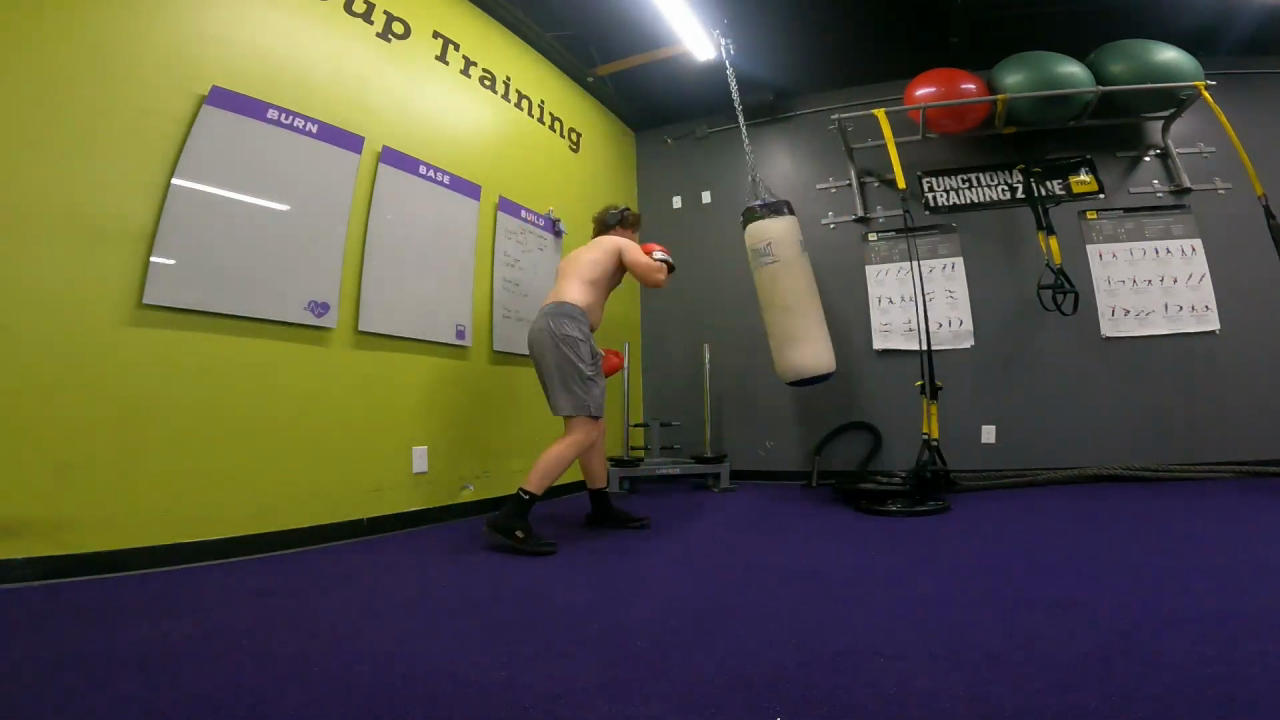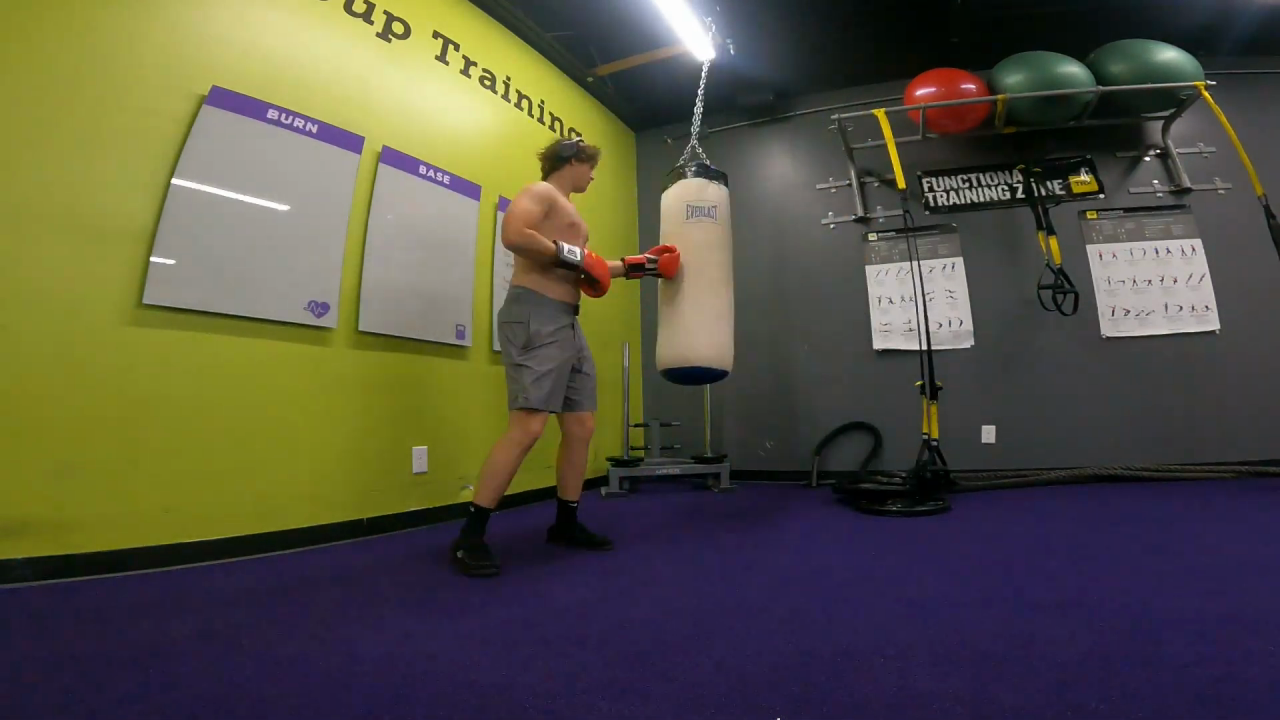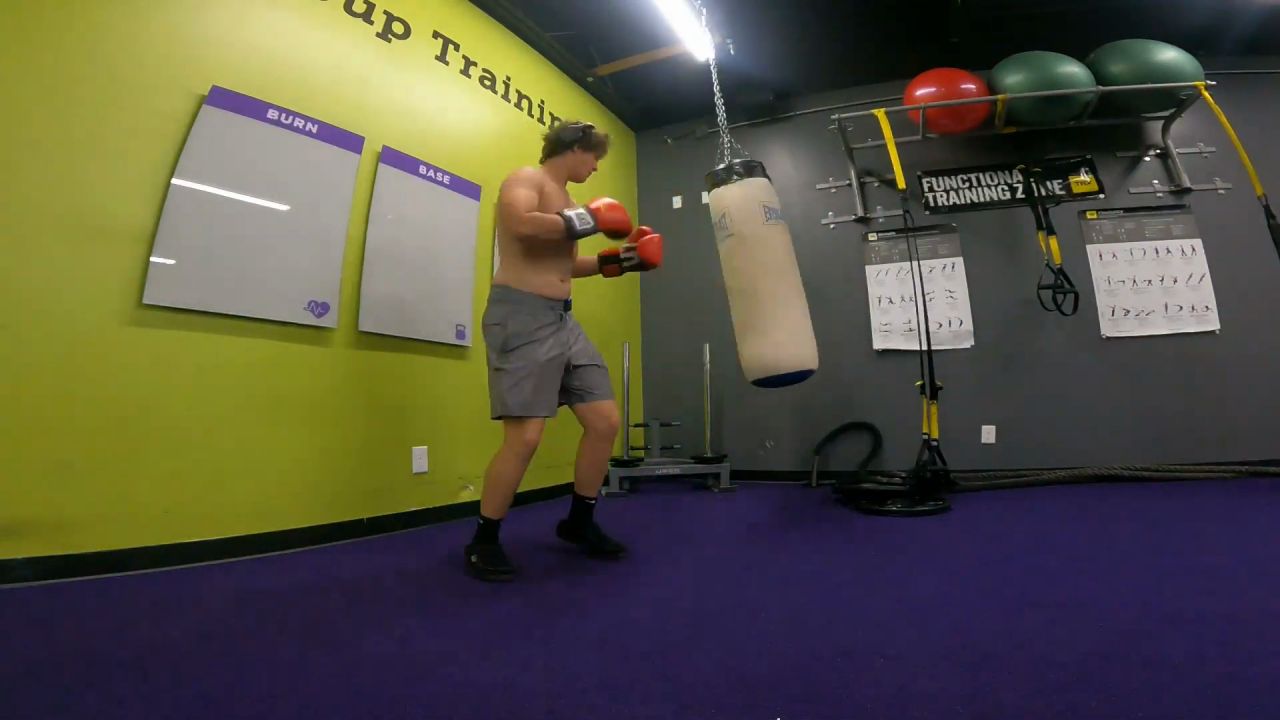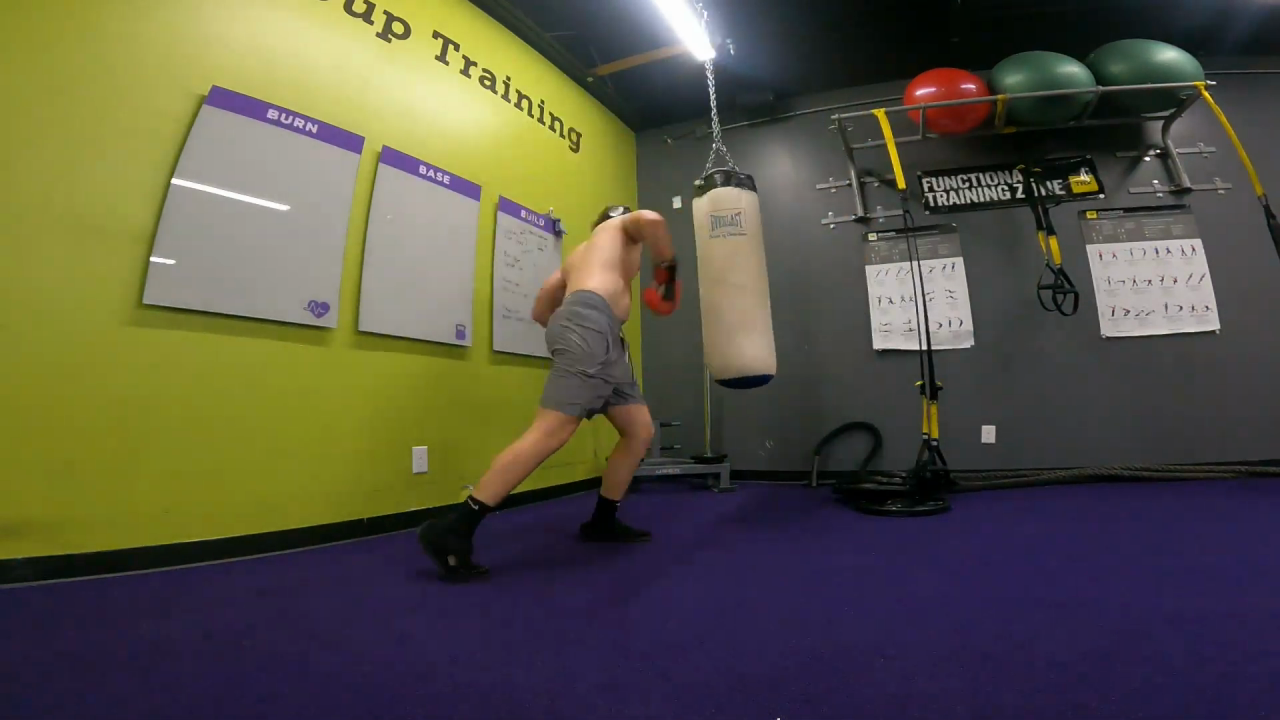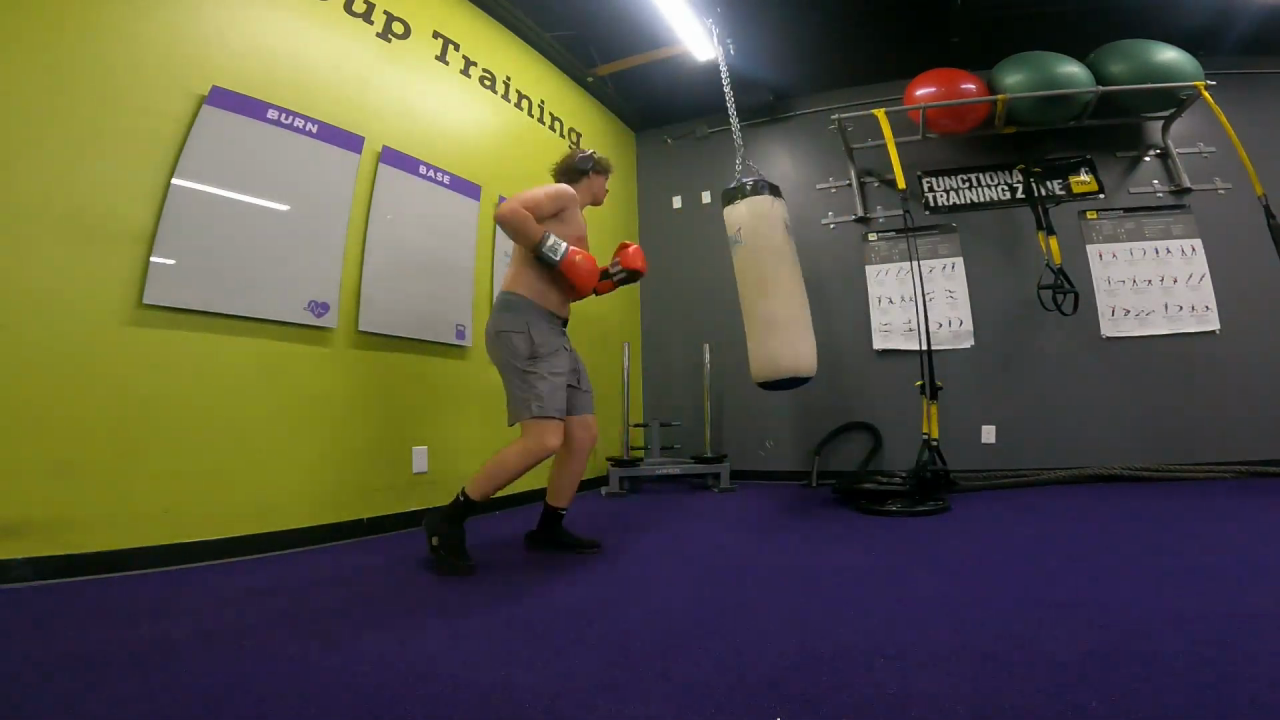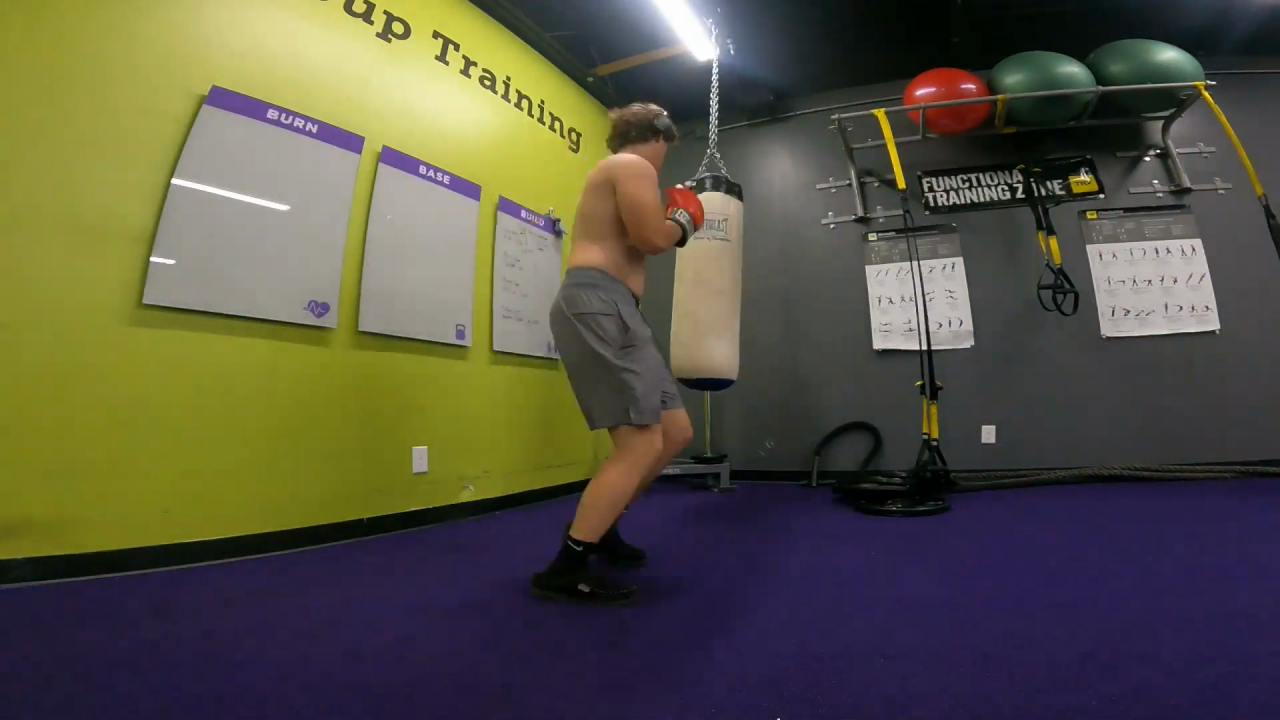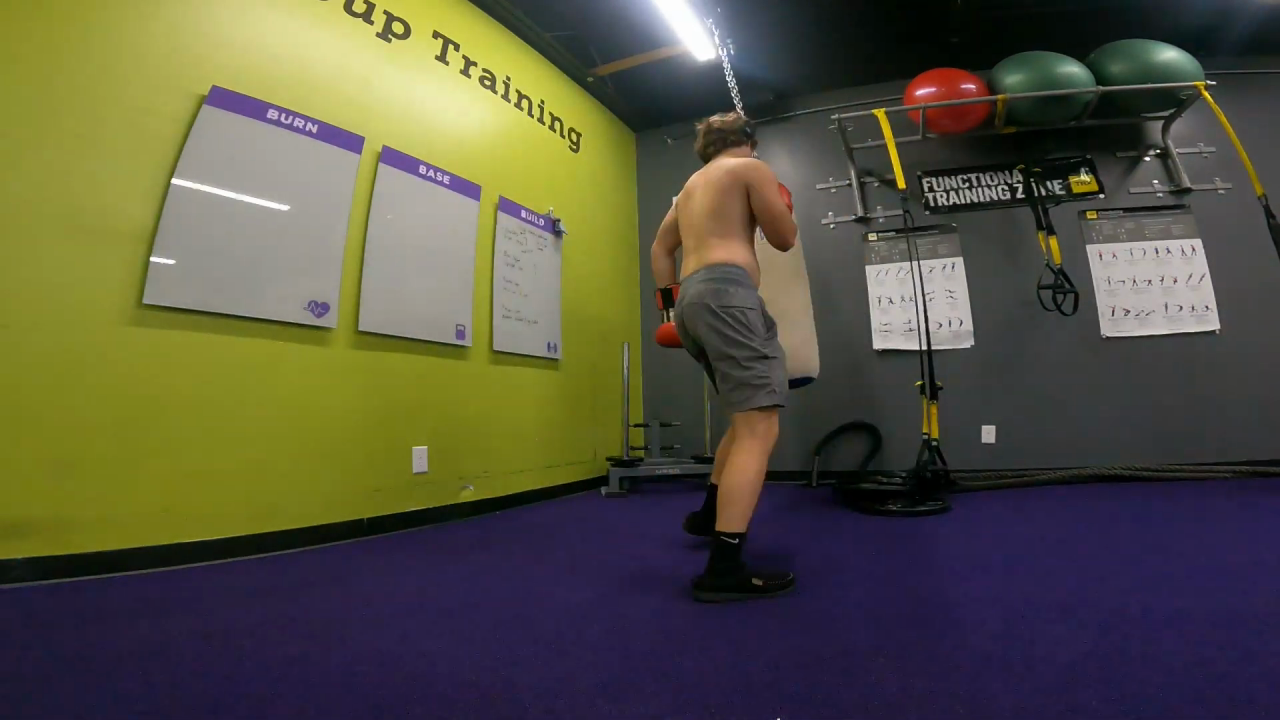
dt=0.1s
person 1, frame 1
left shoulder: (582, 253)
right shoulder: (620, 245)
right elbow: (655, 279)
left wrist: (592, 353)
right wrist: (661, 257)
left hip: (559, 333)
right hip: (562, 332)
left knee: (592, 429)
right knee: (582, 434)
left ankle: (602, 508)
right ankle: (511, 517)
person 1, frame 2
left shoulder: (568, 210)
right shoulder: (540, 193)
left elbow: (586, 271)
right elbow: (513, 234)
left wrist: (640, 264)
right wrist: (573, 257)
left hip: (566, 326)
right hip: (534, 319)
left knee: (582, 428)
right knee: (527, 429)
left ankle: (566, 523)
right ankle: (470, 536)
person 1, frame 3
left shoulder: (564, 199)
right shoulder: (528, 178)
right elbow: (522, 226)
left wrist: (618, 259)
right wrist: (584, 221)
left hip: (559, 322)
right hip: (519, 320)
left knee: (606, 422)
right knee: (524, 438)
left ankle: (580, 520)
right ankle: (484, 540)
person 1, frame 4
left shoulder: (579, 253)
right shoulder: (623, 225)
left elbow: (542, 308)
right elbow: (652, 221)
right wrist: (669, 272)
right hip: (589, 323)
left knee: (640, 429)
right knee: (549, 432)
left ankle: (604, 520)
right ankle: (453, 530)
person 1, frame 5
left shoulder: (569, 219)
right shoulder: (559, 195)
right elbow: (506, 212)
left wrist: (611, 276)
right wrist: (556, 253)
left hip: (548, 334)
right hip: (522, 327)
left knee: (584, 438)
right knee: (544, 441)
left ankle: (550, 529)
right ankle: (450, 519)
person 1, frame 6
left shoulder: (602, 182)
right shoulder: (635, 165)
right elbow: (652, 241)
right wrist: (683, 221)
right hip: (597, 309)
left knee: (675, 432)
right knee: (642, 446)
left ankle: (597, 533)
right ankle: (566, 569)
person 1, frame 7
left shoulder: (693, 186)
right shoulder: (750, 168)
left elbow: (661, 246)
right elbow: (783, 237)
left wrist: (669, 302)
right wrist: (776, 205)
left hip: (695, 299)
right hip: (728, 296)
left knee: (751, 421)
right knee: (760, 429)
left ankle: (710, 516)
right ankle: (725, 568)
